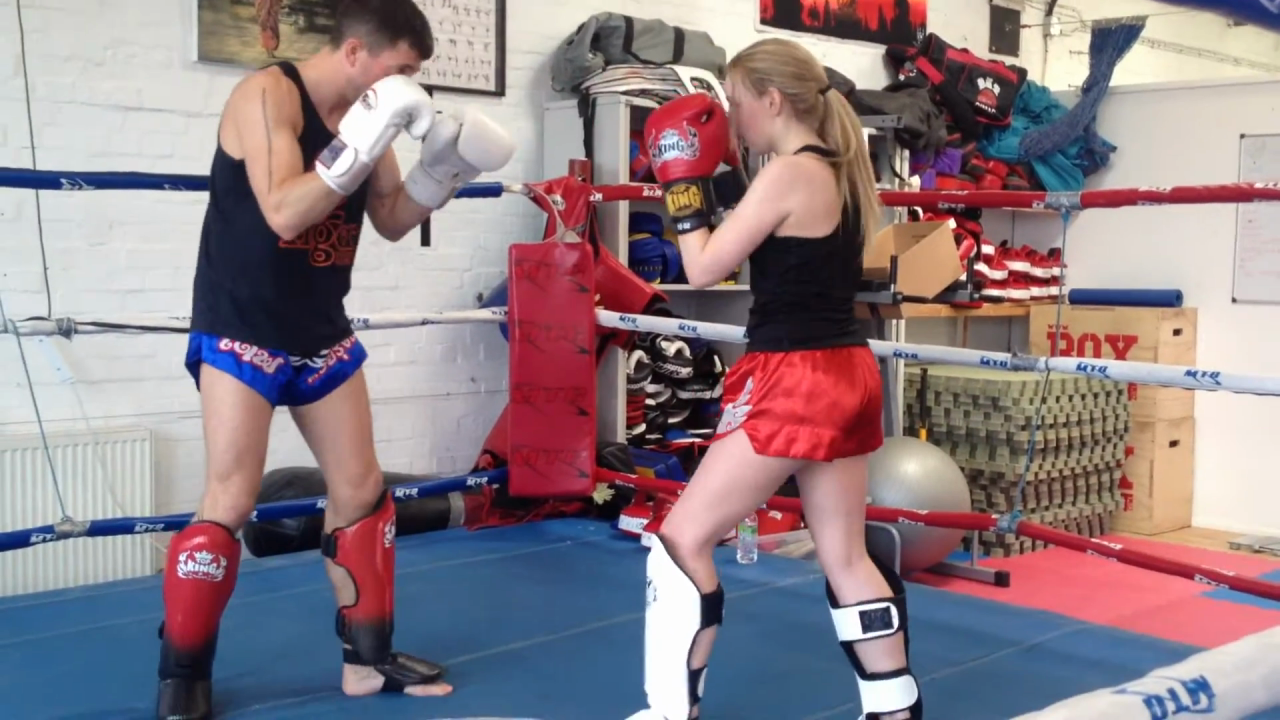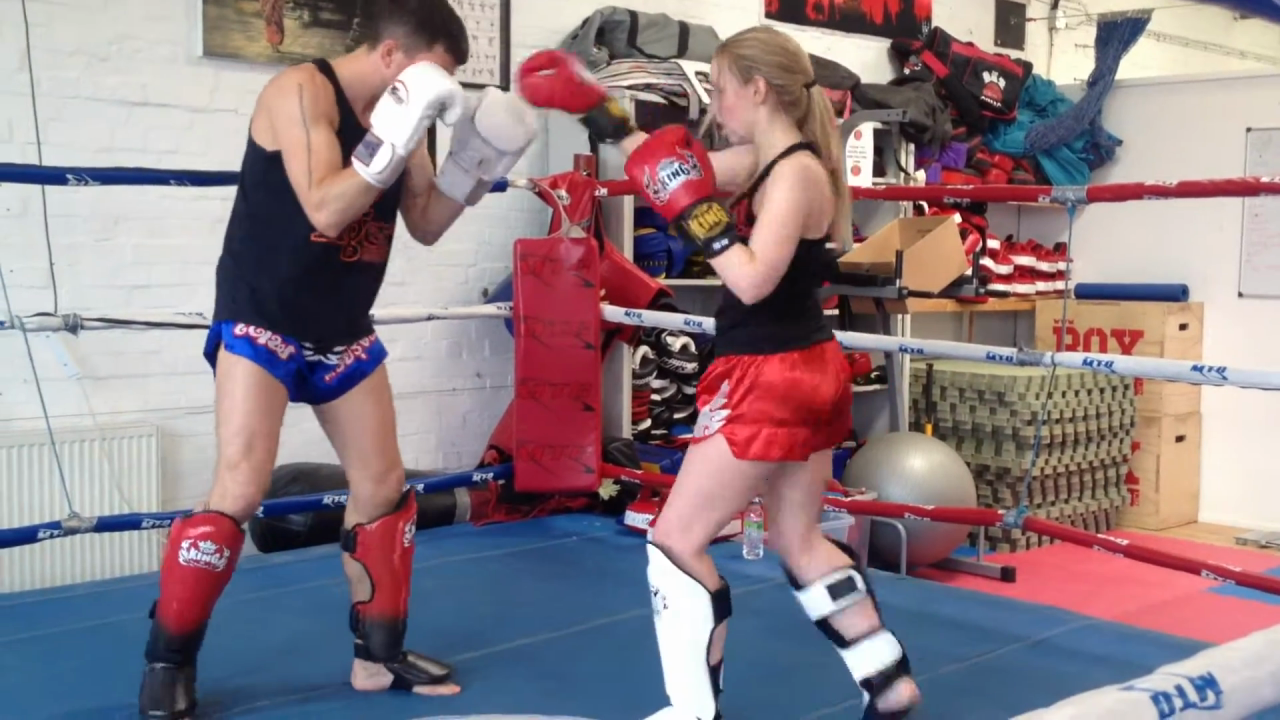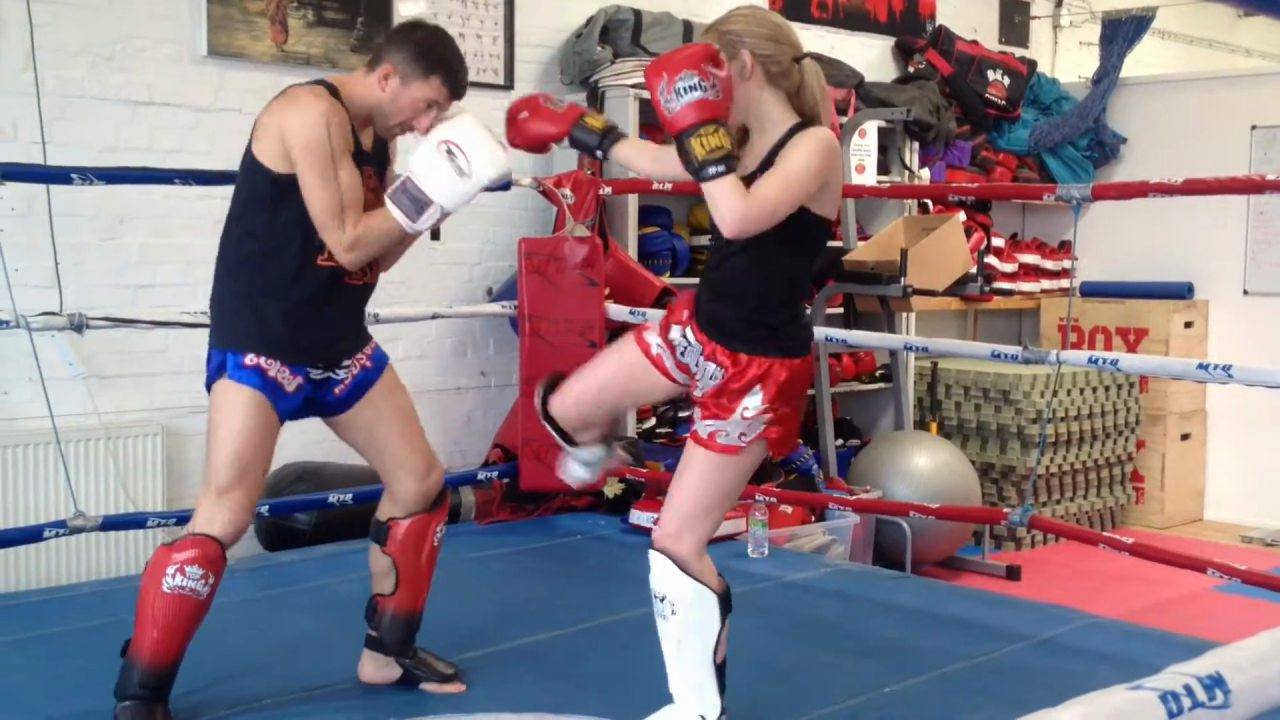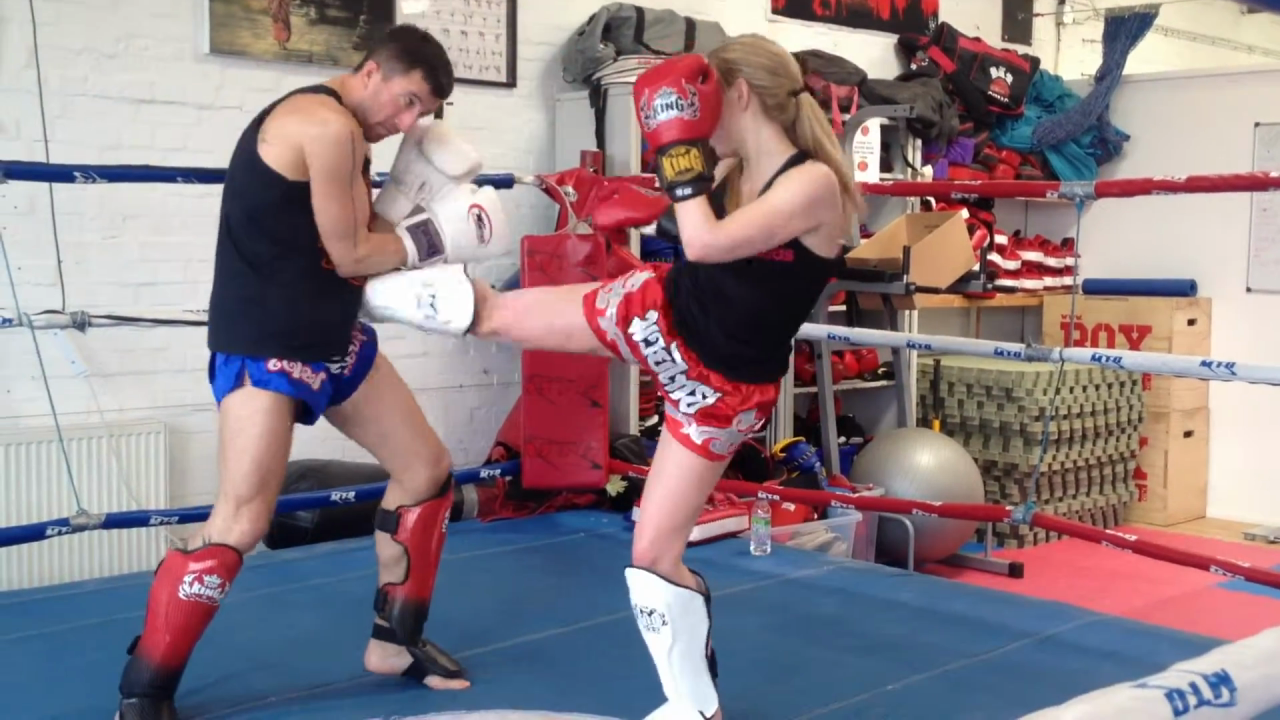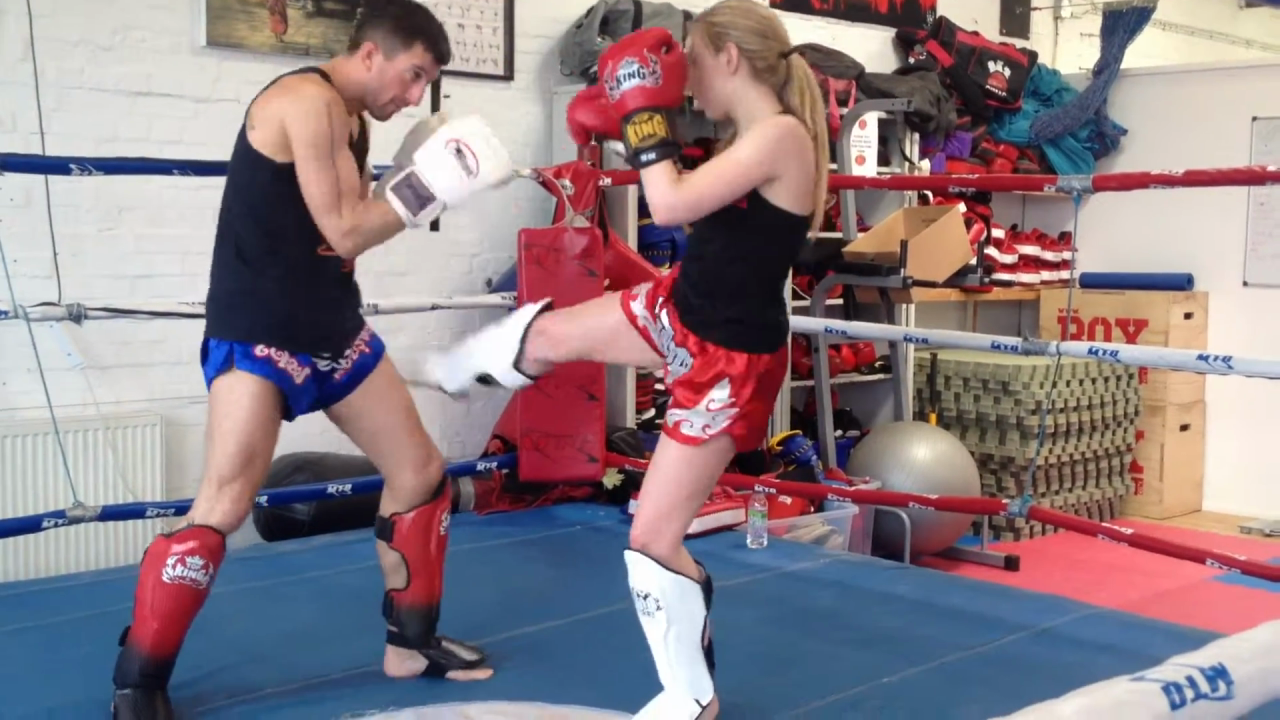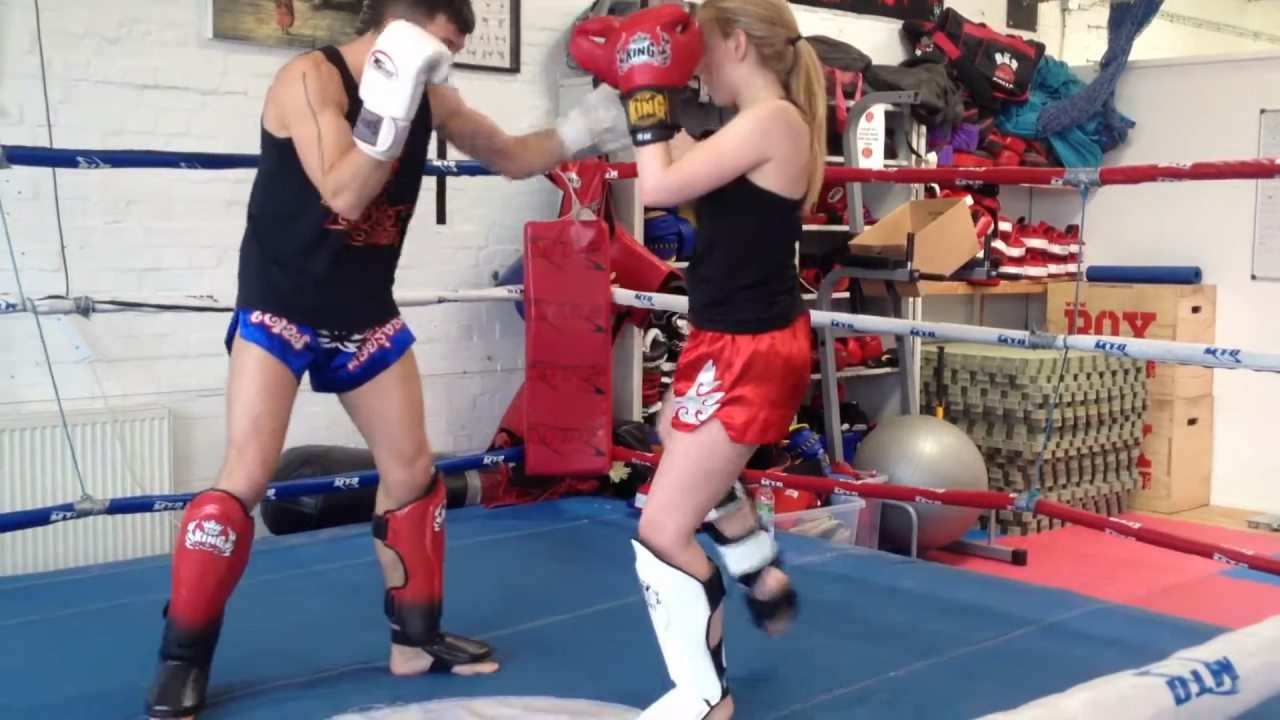
dt=0.2s
person 1, frame 1
left shoulder: (369, 112)
right shoulder: (266, 95)
left elbow: (392, 220)
right elbow: (284, 212)
left wrist: (446, 167)
right wrist: (363, 142)
left hip: (321, 331)
right hip: (241, 329)
left knee: (360, 492)
right knee: (228, 503)
left ankle: (367, 656)
person 1, frame 2
left shoulder: (397, 114)
right shoulder: (301, 91)
left elbow: (424, 227)
right elbow: (329, 211)
left wrist: (478, 163)
right wrist: (397, 136)
left hip: (343, 330)
right hip: (262, 320)
left knee: (382, 490)
right knee: (236, 495)
left ankle: (379, 655)
right ankle: (168, 660)
person 1, frame 3
left shoulder: (372, 134)
right shoulder: (314, 115)
right elbow: (348, 243)
left wrist: (435, 178)
right wrist: (434, 191)
left hip: (339, 344)
right hip: (258, 343)
left knee: (421, 482)
right knee: (223, 518)
left ankle: (387, 648)
person 1, frame 4
left shoulder: (330, 126)
right shoulder: (328, 125)
right elbow: (350, 257)
left wrist: (410, 192)
right wrist: (435, 231)
left hip: (329, 338)
right hip: (262, 344)
left knee: (426, 468)
right knee: (241, 523)
left ankle: (395, 638)
person 1, frame 5
left shoulder: (356, 118)
right shoulder: (306, 101)
right elbow: (348, 232)
left wrist: (426, 170)
right wrist: (433, 184)
left hip: (336, 329)
right hip: (258, 334)
left knee: (421, 473)
right knee: (223, 508)
left ankle: (413, 639)
person 1, frame 6
left shoulder: (424, 91)
right shoulder: (312, 76)
left elbow: (507, 157)
right elbow: (345, 200)
left wrist: (590, 124)
right wrist: (386, 108)
left hip: (365, 314)
right hip: (279, 307)
left knee: (412, 474)
right knee: (245, 476)
left ankle: (415, 636)
right ankle: (183, 660)
person 2, frame 1
left shoulder: (789, 174)
right shoulder: (841, 172)
left elbow: (704, 267)
left wrist: (685, 168)
right wrist: (713, 159)
left hip: (793, 382)
right hip: (847, 374)
left knee: (683, 535)
right knee: (844, 554)
person 2, frame 2
left shoulder: (798, 169)
right shoulder: (779, 157)
left elbow: (750, 284)
right elbow: (677, 156)
left wrist: (697, 208)
right wrist: (595, 106)
left hip: (767, 380)
right hip: (803, 372)
left knee: (676, 542)
right knee: (800, 540)
person 2, frame 3
left shoulder: (814, 151)
right shoulder: (746, 139)
left elbow: (738, 218)
right elbow: (651, 163)
left wrist: (699, 126)
right wrist: (577, 128)
left hip: (764, 375)
right hip: (703, 329)
left knee: (678, 541)
right knee: (565, 404)
right ankle: (587, 459)
person 2, frame 4
left shoulder: (816, 185)
right shoulder: (748, 170)
left elbow: (709, 243)
left wrist: (678, 145)
right wrist: (659, 215)
left hip: (730, 386)
right hip: (660, 312)
left knee: (654, 550)
right knee: (499, 312)
right ankle: (363, 286)
person 2, frame 5
left shoulder: (782, 137)
right shoulder: (752, 131)
left elbow: (672, 207)
right elbow: (683, 189)
left wrist: (648, 118)
right wrist: (626, 128)
left hip: (733, 363)
right hip: (678, 310)
left knee: (653, 537)
right knee: (545, 329)
right ankle: (464, 367)
person 2, frame 6
left shoulder: (770, 124)
right shoulder: (778, 122)
left elbow: (654, 188)
right elbow: (684, 166)
left wrist: (649, 93)
right wrist: (643, 86)
left hip: (750, 353)
right hip: (745, 339)
left knee: (664, 530)
right knee: (693, 481)
right ankle: (767, 579)
